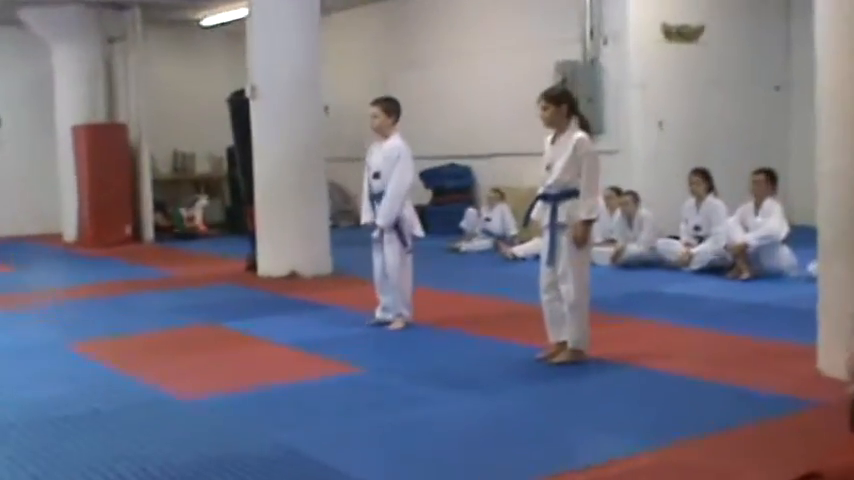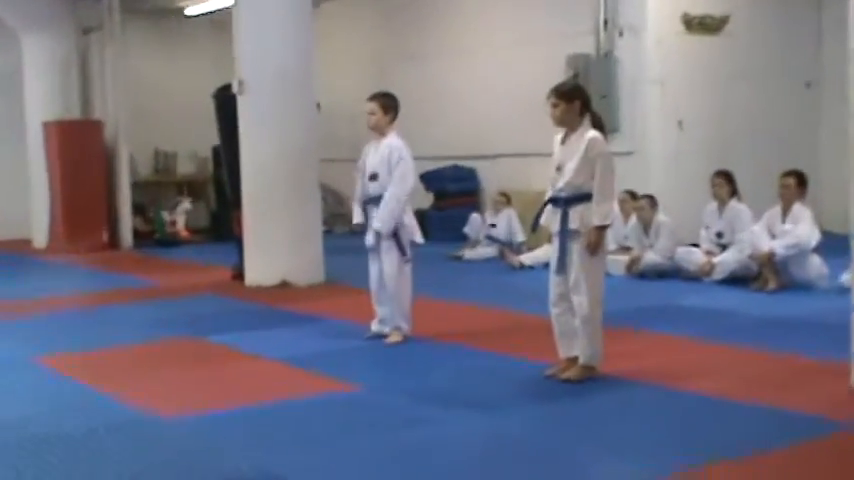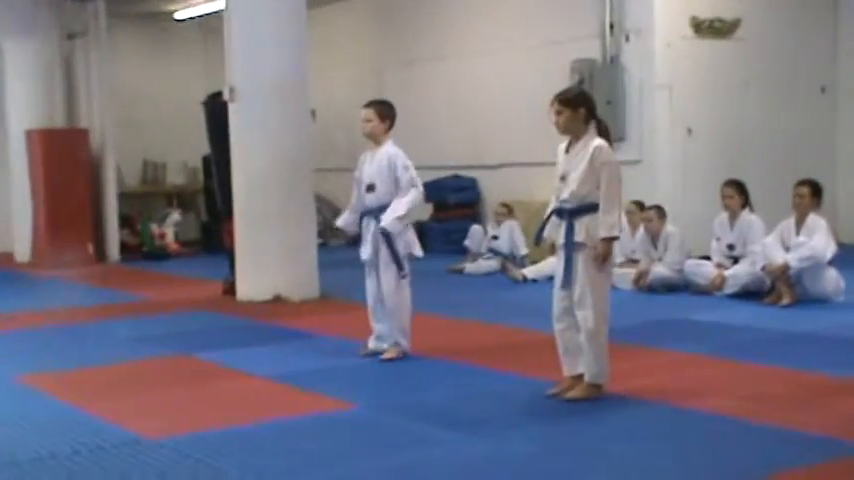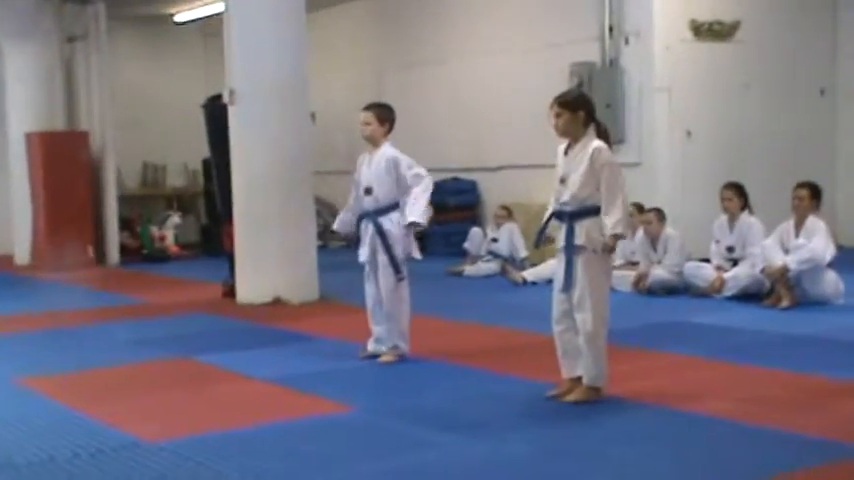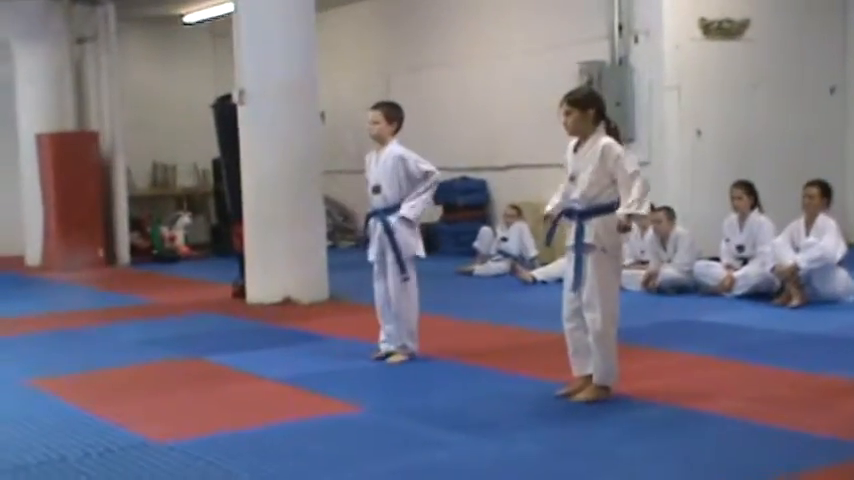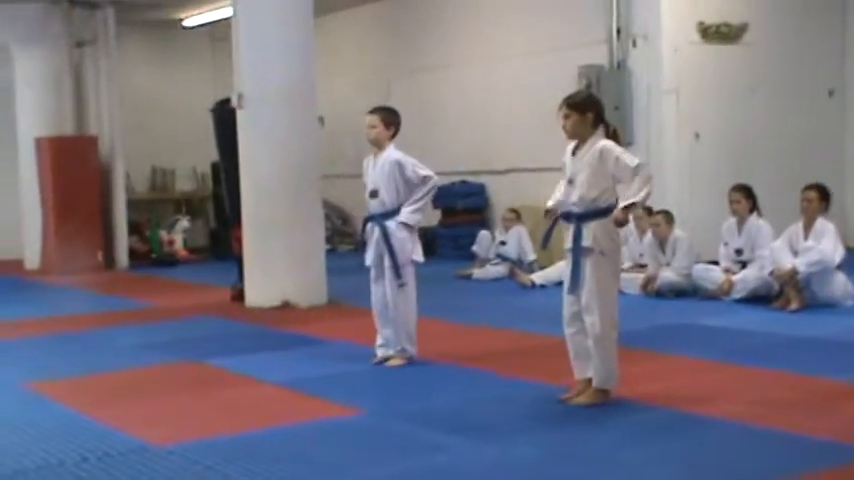
dt=0.1s
person 1, frame 1
left shoulder: (580, 140)
right shoulder: (550, 141)
left elbow: (589, 185)
left wrist: (584, 222)
right wrist: (539, 217)
left hip: (571, 217)
right hip: (552, 217)
left knee: (572, 284)
right knee: (549, 283)
left ankle: (576, 346)
right ankle: (559, 340)
person 1, frame 2
left shoulder: (593, 140)
right shoulder: (560, 141)
left elbow: (603, 187)
left wrist: (598, 227)
right wrist: (548, 221)
left hip: (585, 222)
right hip: (562, 222)
left knee: (585, 294)
right knee: (559, 295)
left ankle: (587, 361)
right ankle: (569, 356)
person 1, frame 3
left shoulder: (599, 149)
right shoulder: (564, 150)
left elbow: (610, 198)
left wrist: (607, 239)
right wrist: (552, 233)
left hip: (590, 234)
right hip: (567, 234)
left knee: (590, 310)
right knee: (562, 310)
left ankle: (593, 380)
right ankle: (573, 373)
person 1, frame 4
left shoulder: (597, 150)
right shoulder: (564, 151)
left elbow: (614, 194)
left wrist: (613, 232)
right wrist: (550, 225)
left hip: (590, 237)
right hip: (567, 237)
left knee: (589, 313)
right knee: (562, 312)
left ankle: (592, 382)
right ankle: (573, 376)
person 1, frame 5
left shoulder: (608, 147)
right shoulder: (573, 148)
left elbow: (634, 179)
left wrist: (628, 212)
right wrist: (554, 208)
left hip: (600, 235)
right hip: (578, 234)
left knee: (599, 311)
right knee: (572, 310)
left ankle: (602, 381)
right ankle: (584, 375)
person 1, frame 6
left shoulder: (605, 150)
right shoulder: (572, 151)
left elbow: (641, 174)
left wrist: (624, 207)
right wrist: (555, 203)
left hip: (599, 238)
right hip: (576, 237)
left knee: (598, 315)
right knee: (573, 314)
left ankle: (602, 385)
right ankle: (584, 378)
person 2, frame 1
left shoulder: (399, 147)
right shoulder: (373, 149)
left elbow: (399, 186)
right elbow: (368, 184)
left wrist: (385, 218)
right wrist: (369, 215)
left hip: (395, 215)
right hip: (379, 213)
left knee: (397, 265)
right knee: (380, 266)
left ankle: (401, 313)
right ankle: (386, 311)
person 2, frame 2
left shoulder: (396, 146)
right shoulder: (369, 149)
left elbow: (403, 185)
left wrist: (385, 220)
right wrist: (361, 215)
left hip: (393, 219)
right hip: (374, 217)
left knee: (395, 273)
right knee: (377, 275)
left ankle: (399, 326)
right ankle: (384, 323)
person 2, frame 3
left shoulder: (394, 156)
right shoulder: (365, 158)
left elbow: (413, 191)
left wrist: (392, 222)
right wrist: (347, 222)
left hip: (390, 231)
right hip: (370, 229)
left knee: (392, 288)
right knee: (374, 289)
left ankle: (397, 342)
right ankle: (381, 339)
person 2, frame 4
left shoulder: (392, 158)
right shoulder: (363, 160)
left elbow: (422, 181)
left wrist: (413, 216)
right wrist: (344, 222)
left hip: (390, 230)
right hip: (369, 230)
left knee: (392, 290)
right knee: (374, 291)
left ankle: (396, 346)
right ankle: (379, 342)
person 2, frame 5
left shoulder: (399, 156)
right shoulder: (371, 158)
left elbow: (430, 176)
left wrist: (411, 211)
right wrist: (370, 223)
left hip: (399, 228)
right hip: (379, 229)
left knee: (400, 289)
right knee: (382, 290)
left ankle: (405, 345)
right ankle: (389, 342)
person 2, frame 6
left shoulder: (397, 160)
right shoulder: (369, 162)
left elbow: (429, 180)
left wrist: (409, 215)
right wrist: (373, 224)
left hip: (396, 234)
right hip: (376, 233)
left knee: (399, 293)
right knee: (379, 295)
left ankle: (404, 350)
right ankle: (387, 346)
